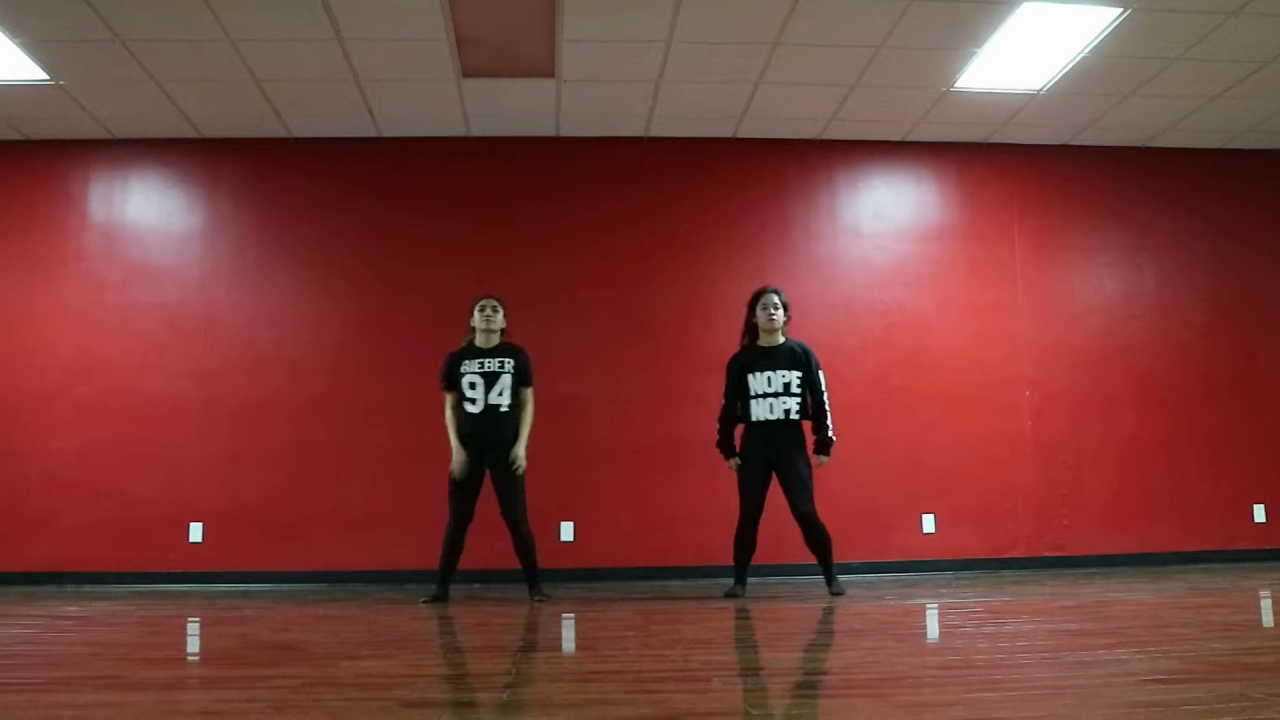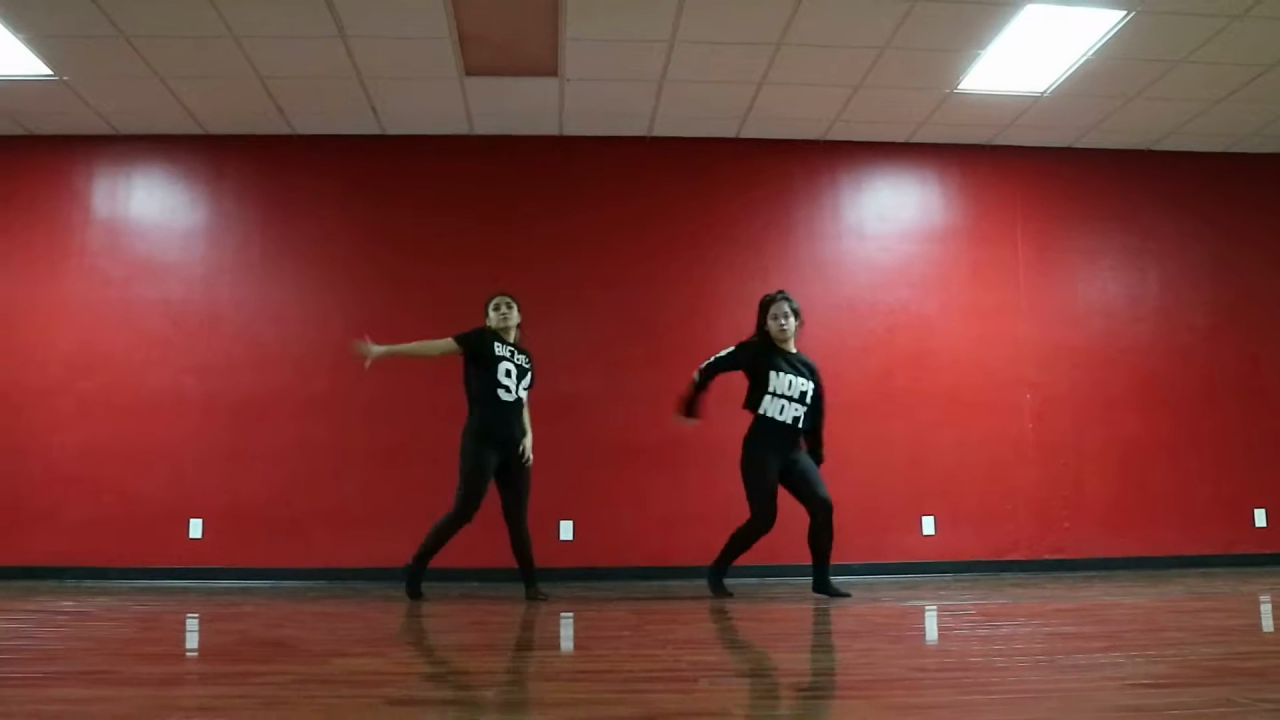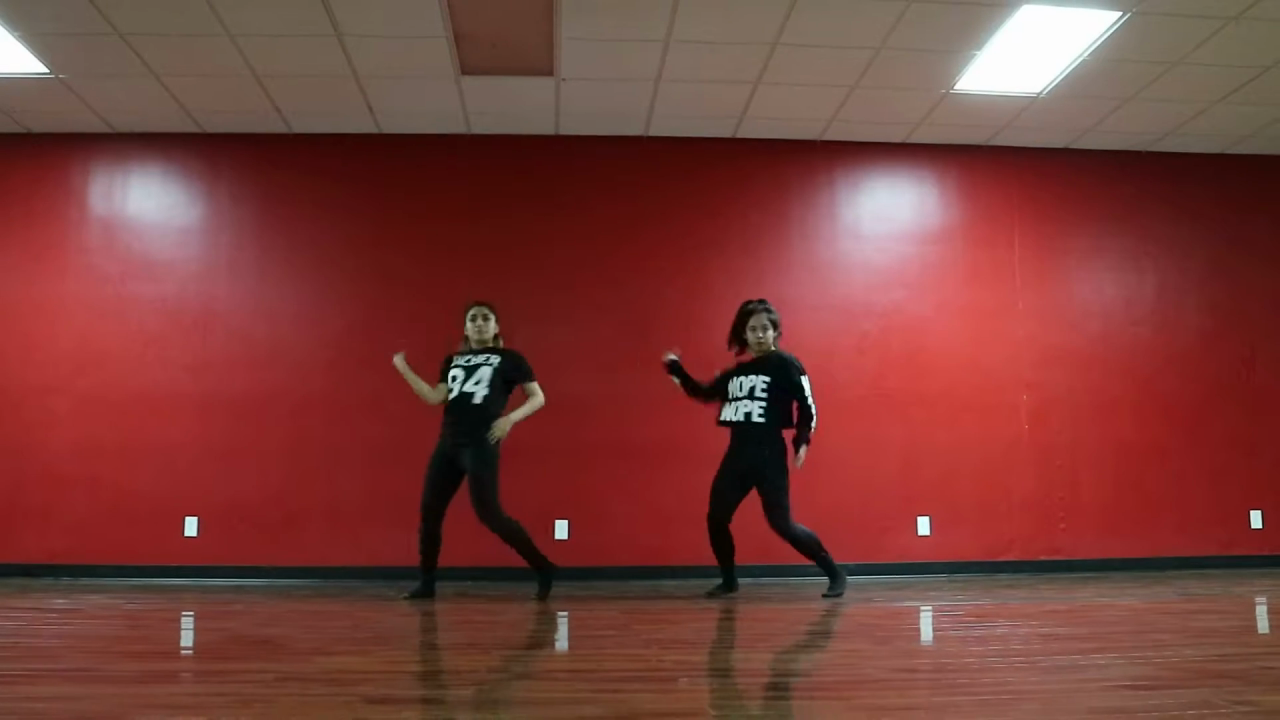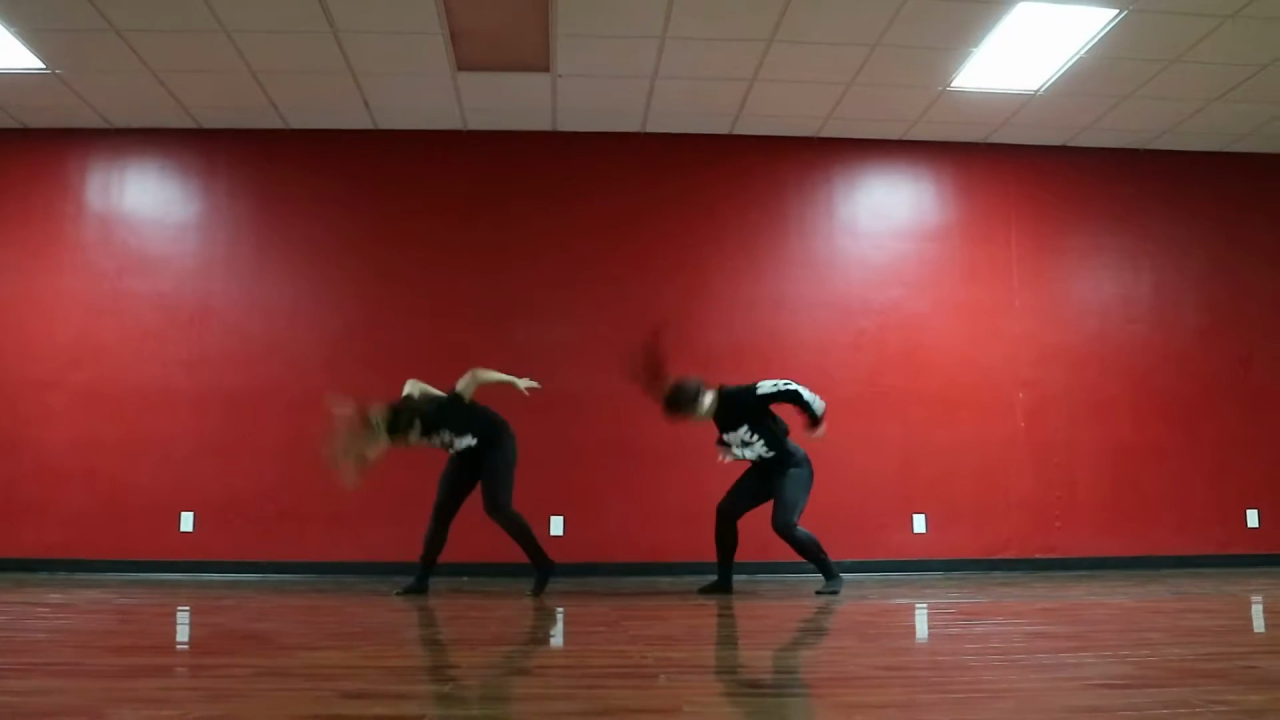
dt=0.4s
person 1, frame 1
left shoulder: (516, 355)
right shoulder: (457, 359)
left elbow: (527, 403)
right elbow: (450, 406)
left wrist: (522, 444)
right wrist: (455, 446)
left hip: (505, 447)
right hip: (468, 448)
left knee: (516, 518)
right knee: (458, 518)
left ankle: (534, 584)
right ankle: (442, 587)
person 1, frame 2
left shoulder: (525, 357)
right shoulder: (482, 339)
right elbow: (437, 346)
left wrist: (528, 436)
right wrist: (383, 350)
left hip: (513, 444)
right hip: (481, 439)
left knee: (517, 517)
right knee: (464, 511)
left ankle: (531, 584)
right ankle: (415, 570)
person 1, frame 3
left shoulder: (510, 358)
right shoulder: (455, 359)
left elbow: (538, 398)
right elbow: (434, 398)
left wrist: (510, 418)
right wrist: (403, 367)
left hip: (482, 444)
right hip: (448, 442)
left knee: (489, 514)
right knee: (429, 511)
left ankle: (545, 570)
right ankle: (427, 583)
person 1, frame 4
left shoulder: (438, 411)
right shoulder: (409, 407)
left elbow: (475, 376)
right elbow: (412, 384)
left wrist: (514, 381)
left hip: (497, 441)
right hip: (468, 448)
left knee: (498, 506)
right knee: (442, 509)
left ankle: (543, 566)
right ankle: (422, 579)
person 2, frame 1
left shoulder: (802, 353)
right shoulder: (741, 360)
left elbow: (820, 398)
right elbow: (729, 407)
left wrist: (824, 443)
right wrist: (727, 448)
left hip: (791, 441)
right hip: (754, 444)
left knee: (805, 512)
right knee: (749, 514)
left ankle: (831, 577)
right ankle: (739, 580)
person 2, frame 2
left shoulder: (809, 369)
right shoulder: (756, 351)
left elbow: (815, 416)
right elbow: (710, 368)
left wrist: (816, 456)
right wrist: (690, 405)
left hip: (793, 450)
right hip: (760, 448)
left knee: (823, 505)
right knee: (764, 518)
left ankle: (821, 579)
right ankle: (717, 572)
person 2, frame 3
left shoulder: (785, 363)
right shoulder: (739, 371)
left elbow: (806, 406)
right elbow: (704, 394)
left wrist: (802, 442)
right wrist: (676, 368)
left hip: (769, 452)
right hip: (738, 452)
left knee: (781, 523)
right knee: (716, 518)
left ankle: (835, 574)
right ankle: (728, 580)
person 2, frame 4
left shoulder: (739, 399)
right shoulder: (718, 411)
left elbow: (788, 389)
left wrist: (815, 415)
right wrist: (729, 447)
left hip: (792, 465)
right hip: (764, 470)
left knee: (784, 524)
right knee: (725, 511)
left ankle: (831, 576)
right ankle: (724, 579)
